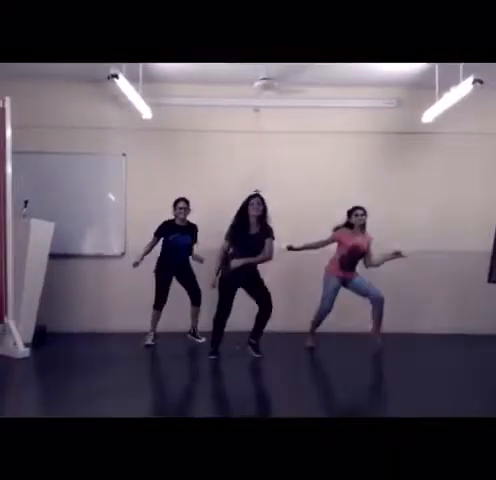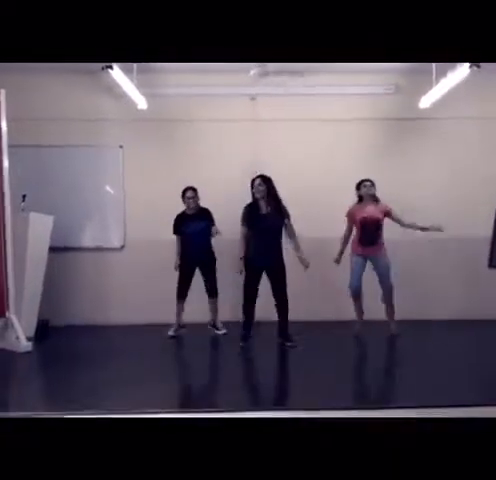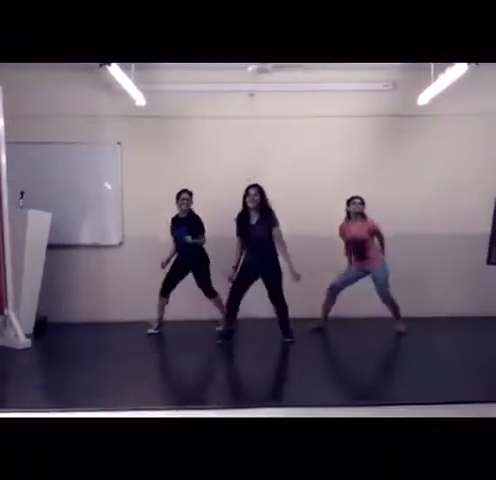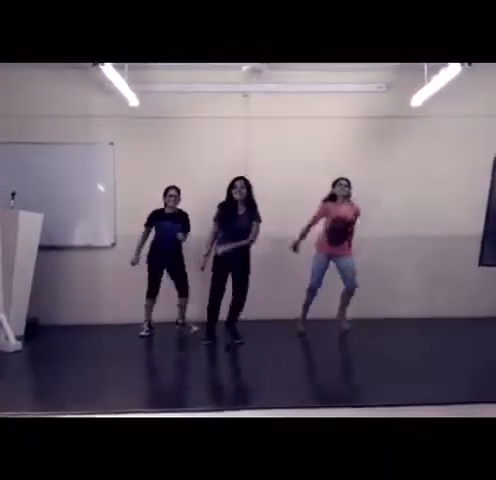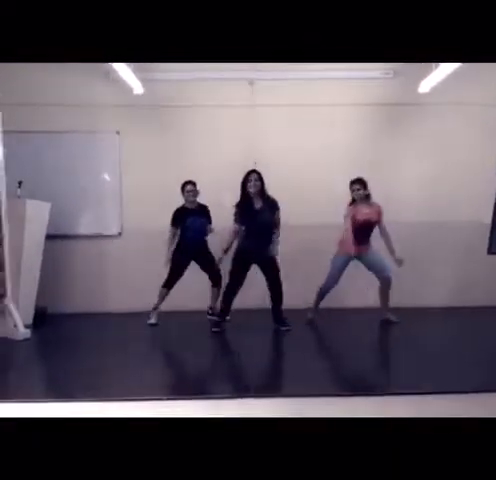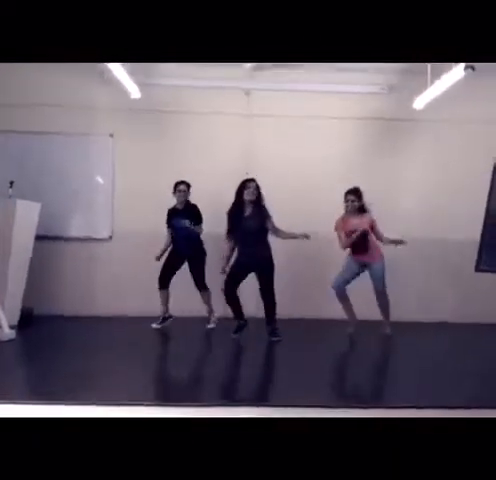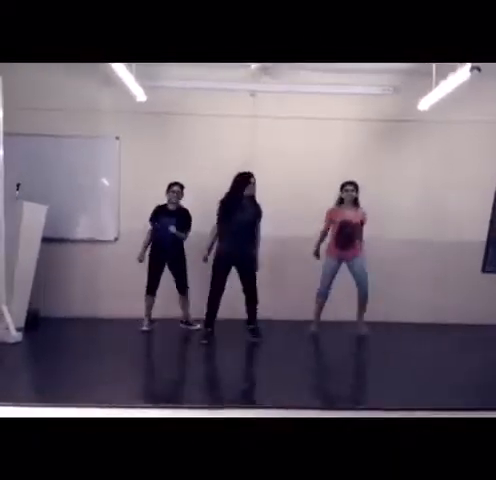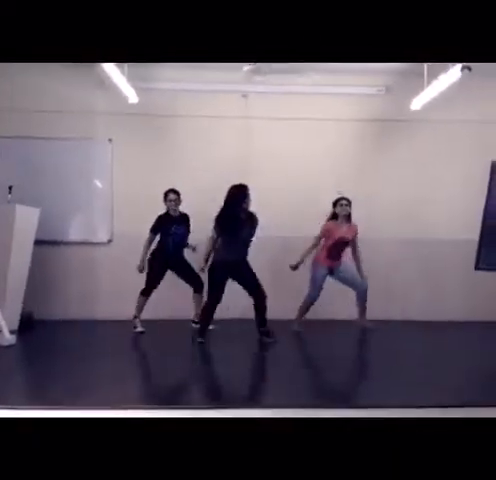
dt=0.4s
person 1, frame 1
left shoulder: (266, 230)
right shoulder: (236, 227)
left elbow: (268, 255)
right elbow: (223, 251)
left wrist: (243, 260)
right wrist: (216, 274)
left hip: (250, 274)
right hip: (230, 274)
left knee: (266, 305)
right knee: (223, 310)
left ankle: (253, 340)
right ankle: (214, 347)
person 1, frame 2
left shoulder: (279, 210)
right shoulder: (249, 210)
left elbow: (291, 234)
right elbow: (244, 236)
left wrist: (301, 255)
right wrist: (242, 258)
left hip: (275, 259)
right hip: (253, 258)
left knee: (280, 296)
right knee: (249, 294)
left ankle: (283, 332)
right ankle: (246, 331)
person 1, frame 3
left shoulder: (268, 217)
right shoulder: (241, 218)
left elbow: (279, 242)
right elbow: (240, 245)
left wrist: (291, 266)
right wrist: (234, 268)
left hip: (268, 264)
right hip: (249, 263)
left knee: (277, 298)
right knee: (233, 296)
left ankle: (286, 330)
right ankle: (228, 329)
person 1, frame 4
left shoulder: (252, 212)
right shoulder: (223, 208)
left elbow: (252, 238)
right elbow: (214, 233)
left wrist: (230, 246)
right wrist: (206, 255)
left hip: (240, 257)
right hip: (221, 257)
left knee: (240, 293)
right knee: (215, 294)
left ankle: (231, 325)
right ankle: (210, 332)
person 1, frame 5
left shoulder: (271, 204)
right shoulder: (242, 206)
left elbow: (276, 227)
right elbow: (236, 231)
left wrist: (275, 244)
right wrist: (224, 252)
left hip: (264, 251)
right hip: (244, 251)
left knee: (275, 284)
right knee: (233, 285)
left ankle: (279, 319)
right ankle: (220, 319)
person 1, frame 6
left shoulder: (260, 211)
right shoulder: (234, 213)
left elbow: (275, 231)
right elbow: (232, 239)
left wrist: (297, 235)
right wrist: (226, 261)
left hip: (263, 259)
right hip: (243, 259)
left knee: (267, 293)
right knee: (229, 288)
left ankle: (272, 327)
right ankle: (240, 321)
person 1, frame 7
left shoulder: (254, 208)
right shoulder: (227, 204)
left elbow: (256, 233)
right elbow: (218, 228)
left wrist: (255, 258)
right wrist: (208, 249)
left hip: (245, 255)
right hip: (224, 253)
left knee: (250, 290)
right knee: (216, 291)
left ankle: (252, 325)
right ankle: (209, 329)
person 1, frame 8
left shoulder: (251, 219)
right shoulder: (223, 217)
right elbow: (214, 239)
right wrist: (205, 261)
left hip: (240, 263)
right hip: (220, 264)
left knee: (259, 295)
right knee: (213, 299)
left ankle: (263, 329)
right ankle: (202, 329)
person 2, frame 1
left shoulder: (192, 228)
right shoulder: (167, 226)
left elbow: (191, 250)
right elbow: (153, 242)
left wrist: (196, 257)
right wrist: (141, 257)
left hip: (183, 267)
right hip: (165, 267)
left knee: (196, 295)
right knee: (160, 300)
left ankle: (193, 330)
right ankle: (152, 333)
person 2, frame 2
left shoulder: (205, 213)
right shoulder: (180, 219)
left elbow: (211, 233)
right elbow: (179, 240)
left wrist: (214, 231)
right wrist: (177, 258)
left hip: (207, 256)
right hip: (188, 257)
left knee: (211, 288)
right knee: (182, 289)
left ankle: (214, 322)
right ankle: (178, 323)
person 2, frame 3
left shoulder: (194, 218)
right shoulder: (175, 220)
left elbow: (202, 240)
left wrist: (193, 241)
right wrist: (168, 259)
left hip: (198, 259)
right hip: (182, 259)
left knee: (207, 289)
right knee: (165, 287)
right ankle: (159, 322)
person 2, frame 4
left shoulder: (183, 216)
right shoulder: (156, 215)
left elbow: (185, 237)
right elbow: (145, 234)
left wrist: (182, 237)
right wrist: (137, 253)
left hip: (175, 257)
right hip: (156, 257)
left knee: (183, 287)
right knee: (153, 289)
left ankle: (182, 320)
right ankle: (147, 323)
person 2, frame 5
left shoulder: (204, 209)
right shoulder: (180, 212)
right elbow: (173, 234)
left wrist: (209, 230)
right wrist: (169, 253)
left hip: (201, 250)
right hip: (183, 251)
left knee: (217, 277)
right knee: (171, 280)
left ankle: (212, 310)
right ankle: (154, 311)
person 2, frame 6
left shoulder: (193, 209)
right shoulder: (171, 212)
left elbow: (200, 231)
right elbow: (170, 234)
left wrist: (190, 227)
right wrist: (162, 251)
left hip: (195, 251)
right hip: (177, 250)
left knee: (199, 282)
right knee: (163, 279)
left ankle: (211, 314)
right ankle: (165, 315)
person 2, frame 7
left shoulder: (184, 213)
right shoulder: (158, 210)
left elbow: (185, 236)
right elbow: (151, 232)
left wrist: (175, 232)
right wrist: (142, 250)
left hip: (176, 254)
right hip: (157, 252)
left knee: (182, 285)
right knee: (152, 285)
left ankle: (186, 319)
right ankle: (147, 319)
person 2, frame 8
left shoulder: (185, 218)
right shoulder: (162, 219)
right elbow: (150, 239)
left wrist: (188, 245)
right wrist: (142, 260)
left hip: (177, 259)
right hip: (160, 259)
left knee: (198, 283)
right knee: (149, 287)
left ankle: (197, 319)
right ankle: (136, 319)
person 3, frame 1
left shoulder: (367, 239)
right shoulder: (343, 233)
left elbow: (369, 263)
right elbow: (321, 244)
left wrist: (389, 256)
right wrist: (297, 248)
left hip: (351, 276)
right hip: (334, 274)
left knee: (378, 298)
right knee: (325, 307)
left ankle: (376, 334)
right ankle: (311, 335)
person 3, frame 2
left shoulder: (382, 208)
right shoulder: (353, 210)
left elbow: (402, 223)
right elbow: (348, 232)
left wrist: (424, 228)
right wrist: (340, 253)
left hip: (378, 252)
right hip: (358, 252)
left knee: (387, 286)
right knee: (355, 286)
left ankle: (391, 320)
right ankle: (359, 318)
person 3, frame 3
left shoulder: (369, 224)
right shoulder: (343, 227)
left elbow: (381, 240)
left wrist: (382, 256)
right wrist: (350, 265)
left hip: (375, 264)
right hip: (358, 266)
left knee: (385, 296)
right knee: (333, 288)
left ankle: (399, 321)
right ankle: (322, 321)
person 3, frame 4
left shoulder: (355, 209)
right shoulder: (327, 207)
right elbow: (311, 224)
left wrist: (349, 246)
right wrist: (298, 241)
left hip: (343, 252)
right hip: (323, 250)
left knee: (351, 285)
right knee: (314, 285)
left ankle: (342, 315)
right ankle: (302, 319)
person 3, frame 5
left shoulder: (377, 208)
right shoulder: (351, 209)
left elbow: (384, 232)
right elbow: (347, 229)
left wrist: (394, 254)
right wrist: (349, 246)
left hip: (365, 249)
right hip: (347, 248)
left knee: (386, 277)
right knee: (330, 282)
left ankle: (386, 311)
right ankle: (314, 308)
person 3, frame 6
left shoulder: (368, 218)
right shoulder: (341, 222)
left elbow: (379, 237)
right elbow: (344, 245)
left wrist: (393, 241)
right wrist: (357, 234)
left hip: (374, 258)
right hip: (355, 260)
left knee: (380, 292)
right knee: (337, 285)
left ankle: (387, 324)
right ankle: (352, 319)
person 3, frame 7
left shoulder: (361, 213)
right shoulder: (333, 211)
left elbow: (359, 236)
right elbow: (324, 231)
left wrist: (362, 256)
right wrist: (317, 248)
left hip: (354, 254)
right hip: (334, 254)
left knee: (363, 287)
right knee: (324, 288)
left ankle: (360, 321)
right ankle: (316, 322)
person 3, frame 8
left shoulder: (353, 228)
right shoulder: (329, 226)
left elbow: (355, 251)
right elbow: (315, 244)
left wrist: (361, 272)
right wrist: (299, 261)
left hip: (338, 265)
right hip: (321, 263)
left knee: (362, 288)
right knee: (313, 295)
left ankle: (362, 320)
right ankle: (297, 321)
